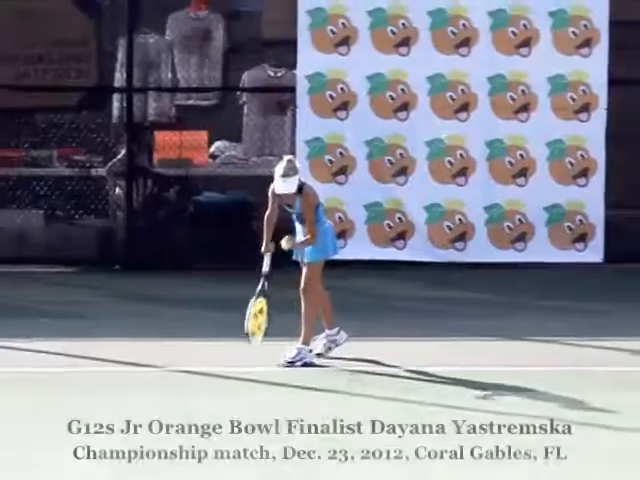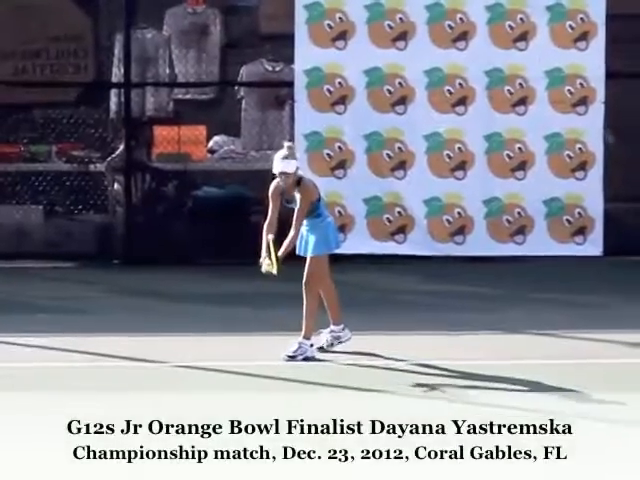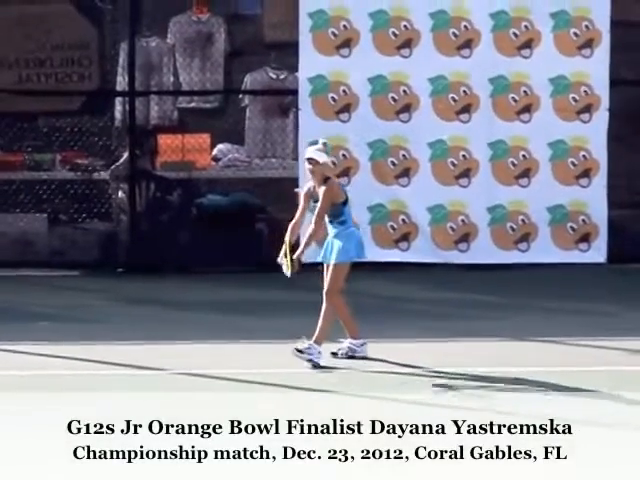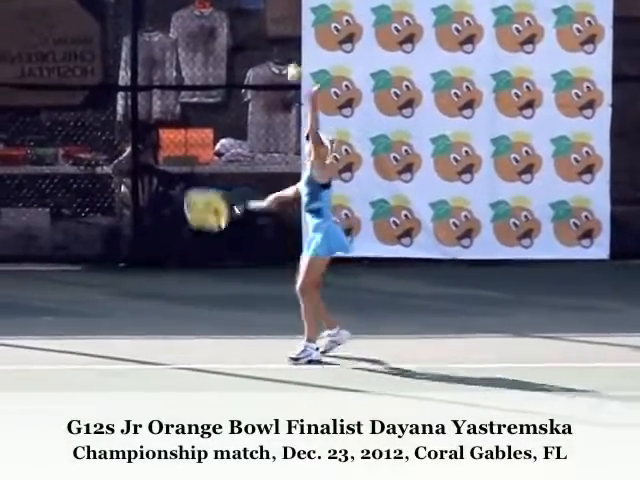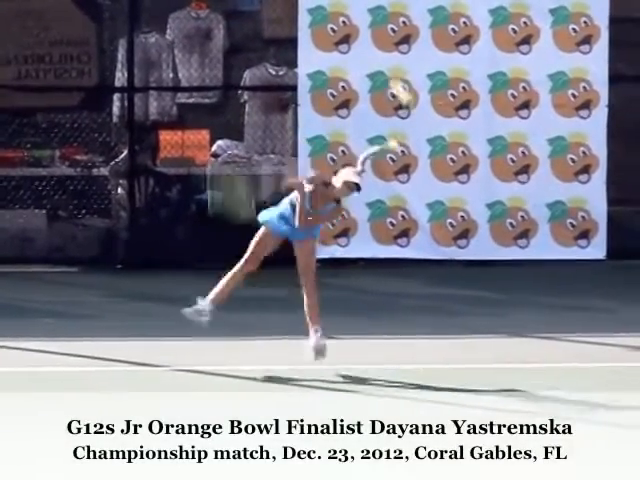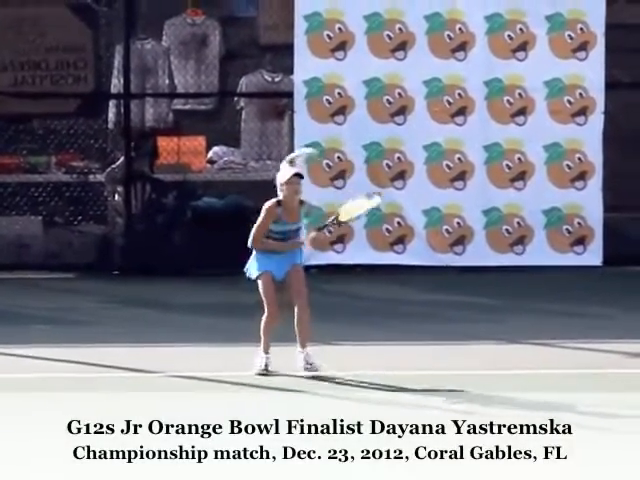
dt=0.7s
person 1, frame 1
left shoulder: (307, 196)
right shoulder: (275, 190)
left elbow: (312, 236)
right elbow: (271, 213)
left wrist: (295, 244)
right wrist: (266, 241)
left hip: (318, 237)
right hip: (301, 233)
left knee: (307, 288)
right knee: (315, 285)
left ankle: (304, 348)
right ankle: (333, 332)
person 1, frame 2
left shoulder: (305, 188)
right shoulder: (276, 188)
left elbow: (295, 229)
right elbow: (271, 221)
left wrist: (279, 257)
right wrist: (265, 251)
left hip: (321, 231)
right hip: (309, 230)
left knee: (309, 284)
right knee: (323, 281)
left ankle: (306, 344)
right ankle: (338, 329)
person 1, frame 3
left shoulder: (330, 188)
right shoulder: (308, 189)
left elbow: (316, 226)
right elbow: (297, 221)
left wrist: (299, 254)
left hip: (346, 240)
right hip: (334, 240)
left knee: (330, 293)
right knee: (334, 294)
left ankle: (314, 347)
right ankle: (356, 342)
person 1, frame 4
left shoulder: (320, 166)
right shoulder: (309, 171)
left elbow: (315, 135)
right elbow: (297, 190)
left wrist: (313, 106)
right wrist: (276, 197)
left hip: (323, 234)
right hip: (315, 235)
left knee: (304, 289)
right knee: (308, 289)
left ankle: (311, 347)
right ankle: (334, 331)
person 1, frame 5
left shoulder: (336, 208)
right shoulder: (317, 184)
left elbow: (302, 223)
left hip: (304, 229)
right hip: (281, 219)
left knee: (308, 280)
right knee: (248, 263)
left ankle: (316, 334)
right ankle: (208, 305)
person 1, frame 6
left shoulder: (303, 206)
right shoulder: (272, 208)
right elbow: (254, 242)
left wrist: (298, 243)
right wrist: (288, 246)
left hip: (290, 256)
right hip: (265, 258)
left knee: (302, 301)
right knee: (271, 309)
left ankle: (304, 353)
right ankle: (264, 356)
